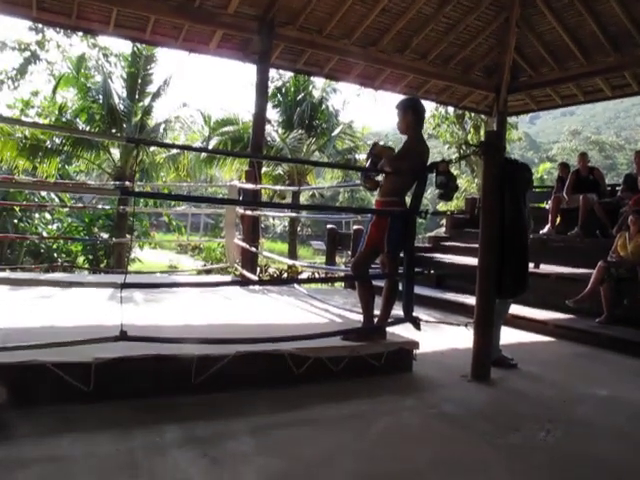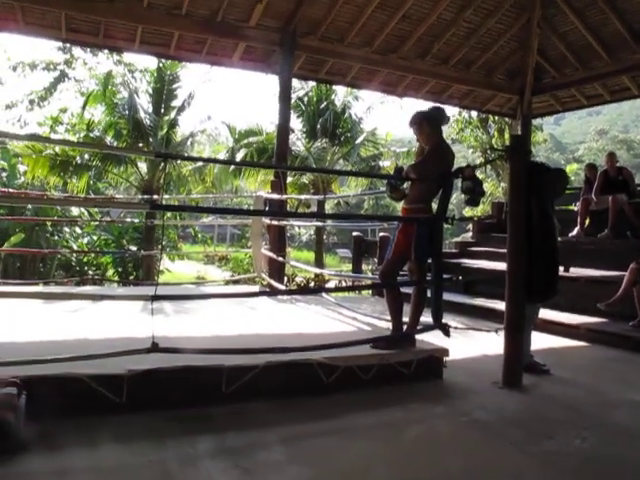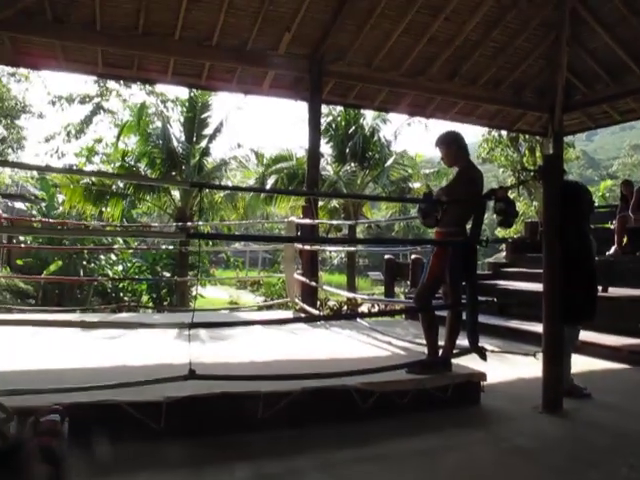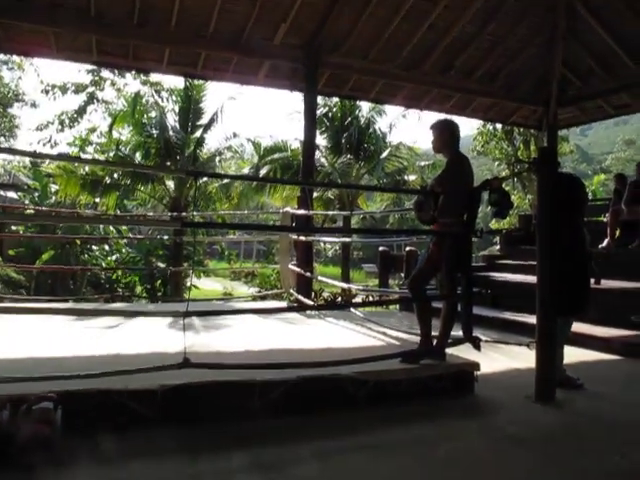
dt=1s
person 1, frame 1
left shoulder: (414, 142)
right shoulder: (417, 144)
left elbow: (392, 163)
left wrist: (382, 161)
right wrist: (385, 154)
left hip: (389, 212)
right hip: (395, 211)
left knee: (359, 266)
right knee: (390, 270)
left ankle: (369, 326)
right ankle: (379, 326)
person 1, frame 2
left shoulder: (437, 149)
right shoulder: (443, 151)
left elbow: (415, 171)
left wrist: (405, 171)
left hip: (416, 219)
right hip: (423, 218)
left knee: (387, 274)
right knee: (418, 277)
left ankle: (398, 334)
right ankle: (409, 334)
person 1, frame 3
left shoulder: (465, 173)
right shoulder: (473, 173)
left elbow: (443, 195)
left wrist: (436, 195)
left hip: (449, 242)
right hip: (457, 241)
left knee: (422, 297)
right knee: (452, 299)
left ankle: (433, 358)
right ankle: (445, 358)
person 1, frame 4
left shoulder: (455, 162)
right shoulder: (462, 163)
left elbow: (437, 186)
left wrist: (431, 189)
left hip: (448, 233)
right hip: (455, 233)
left knee: (416, 282)
right knee: (449, 290)
left ankle: (426, 343)
right ankle: (439, 347)
person 2, frame 1
left shoulder: (514, 199)
right shoulder: (512, 199)
right elbow: (517, 228)
left hip: (509, 254)
right hip: (508, 255)
left knee: (503, 298)
right knee: (503, 298)
left ankle: (493, 350)
right ankle: (493, 351)
person 2, frame 2
left shoulder: (537, 204)
right shoulder: (538, 205)
right elbow: (541, 233)
left hip: (535, 259)
right hip: (537, 260)
left knee: (529, 307)
right knee: (530, 307)
left ankle: (524, 355)
right ankle: (524, 358)
person 2, frame 3
left shoulder: (567, 213)
right shoulder: (573, 213)
left hip: (570, 276)
right hip: (573, 278)
left knee: (568, 329)
right knee: (569, 329)
left ankle: (564, 378)
right ankle: (564, 381)
person 2, frame 4
left shoulder: (552, 186)
right shoulder: (569, 183)
left hip: (561, 255)
right hip: (569, 255)
left knee: (561, 311)
right knee: (564, 312)
left ankle: (555, 368)
right ankle: (556, 370)
